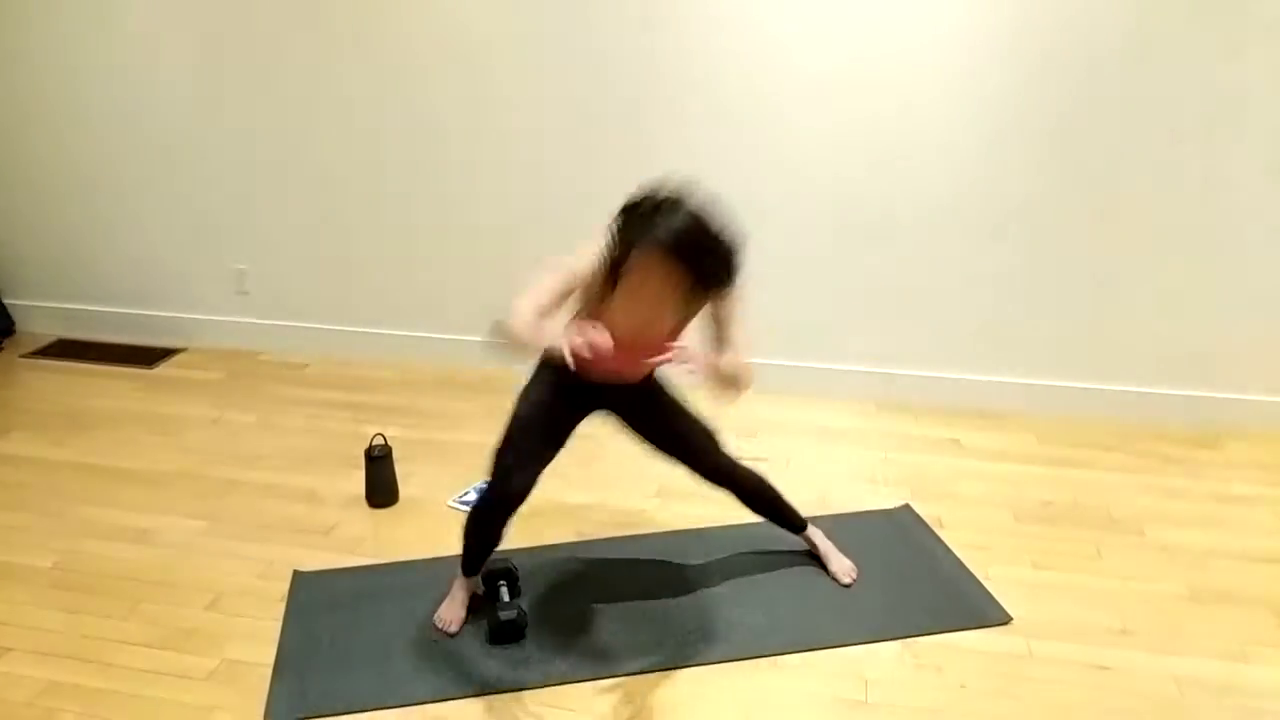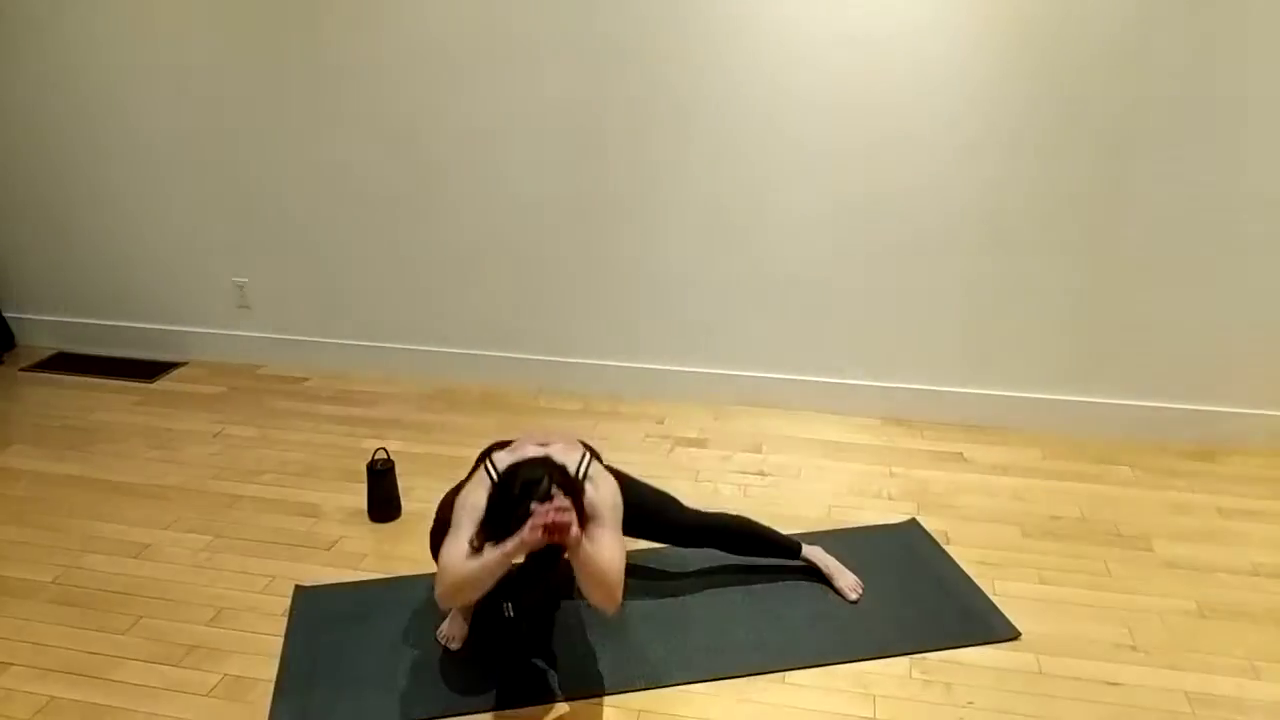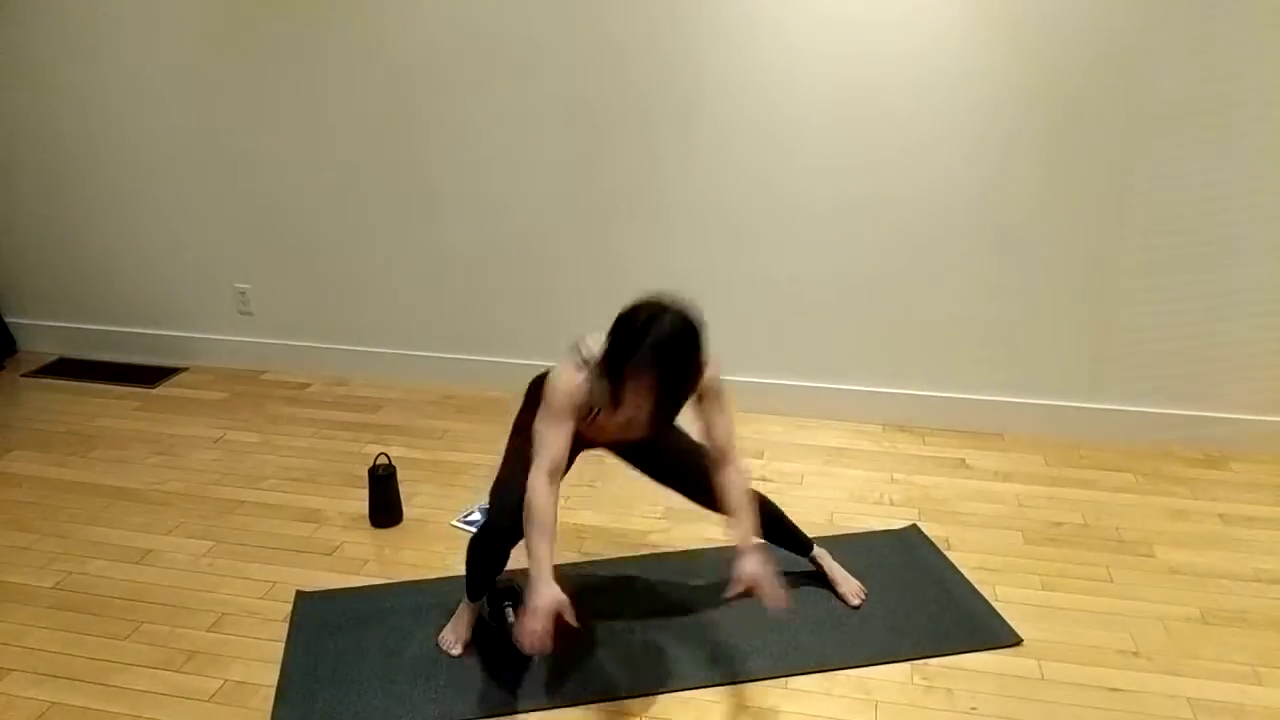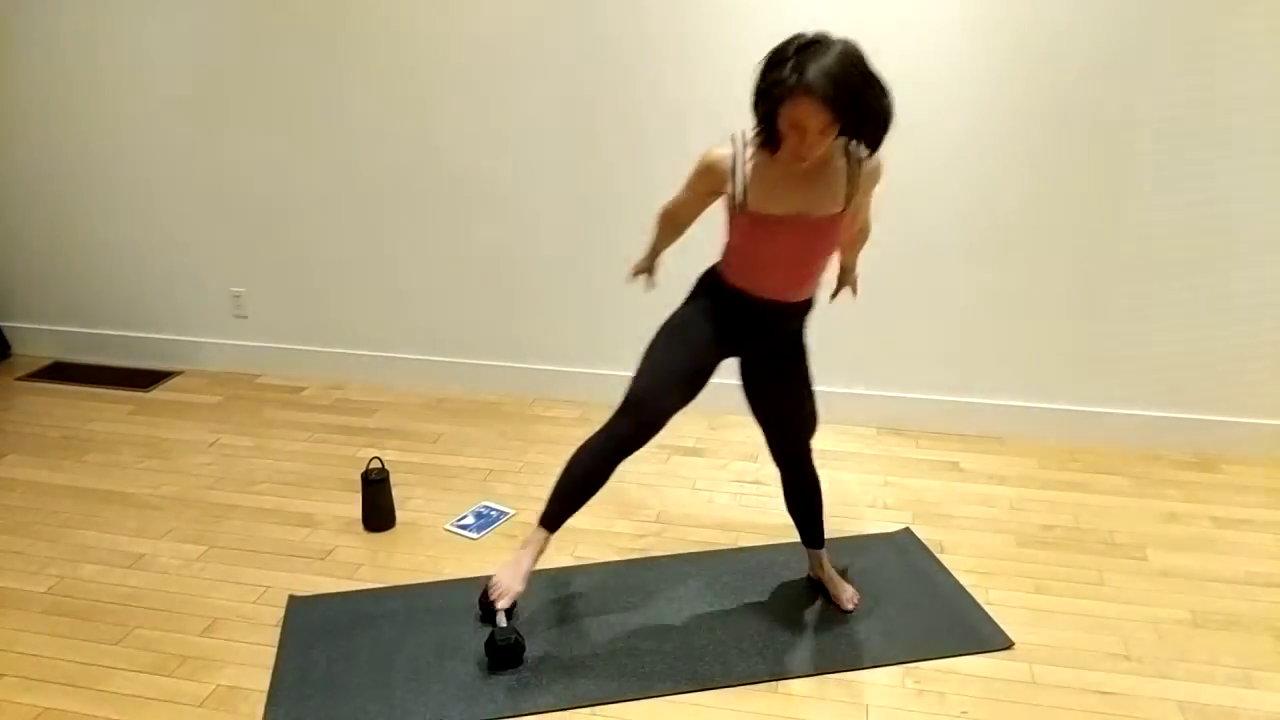
dt=0.4s
person 1, frame 1
left shoulder: (711, 289)
right shoulder: (599, 266)
left elbow: (738, 378)
right elbow: (517, 320)
left wrist: (713, 363)
right wrist: (557, 335)
left hip: (635, 386)
right hip: (563, 382)
left knee: (720, 468)
right knee: (506, 491)
left ankle: (812, 536)
right ankle: (467, 582)
person 1, frame 2
left shoulder: (597, 491)
right shoulder: (483, 491)
left elbow: (610, 599)
right elbow: (446, 592)
left wrist: (577, 542)
right wrist: (513, 546)
left hip: (577, 474)
right hip: (509, 477)
left knee: (692, 525)
right knee: (445, 538)
left ankle: (812, 555)
right ankle: (467, 612)
person 1, frame 3
left shoulder: (699, 377)
right shoulder: (570, 381)
left elbow: (728, 464)
right elbow: (542, 480)
left wrist: (749, 550)
right wrist: (541, 582)
left hip: (643, 435)
right hip: (563, 421)
left knee: (723, 496)
right knee: (501, 526)
left ankle: (816, 557)
right ankle: (471, 605)
person 1, frame 4
left shoulder: (863, 168)
right shoulder: (726, 164)
right elbow: (676, 214)
left wrist: (849, 268)
right wrist: (651, 256)
left hip: (783, 330)
right hip: (715, 309)
left knee: (795, 455)
right knee: (629, 426)
left ankle: (819, 564)
right ankle: (531, 548)
